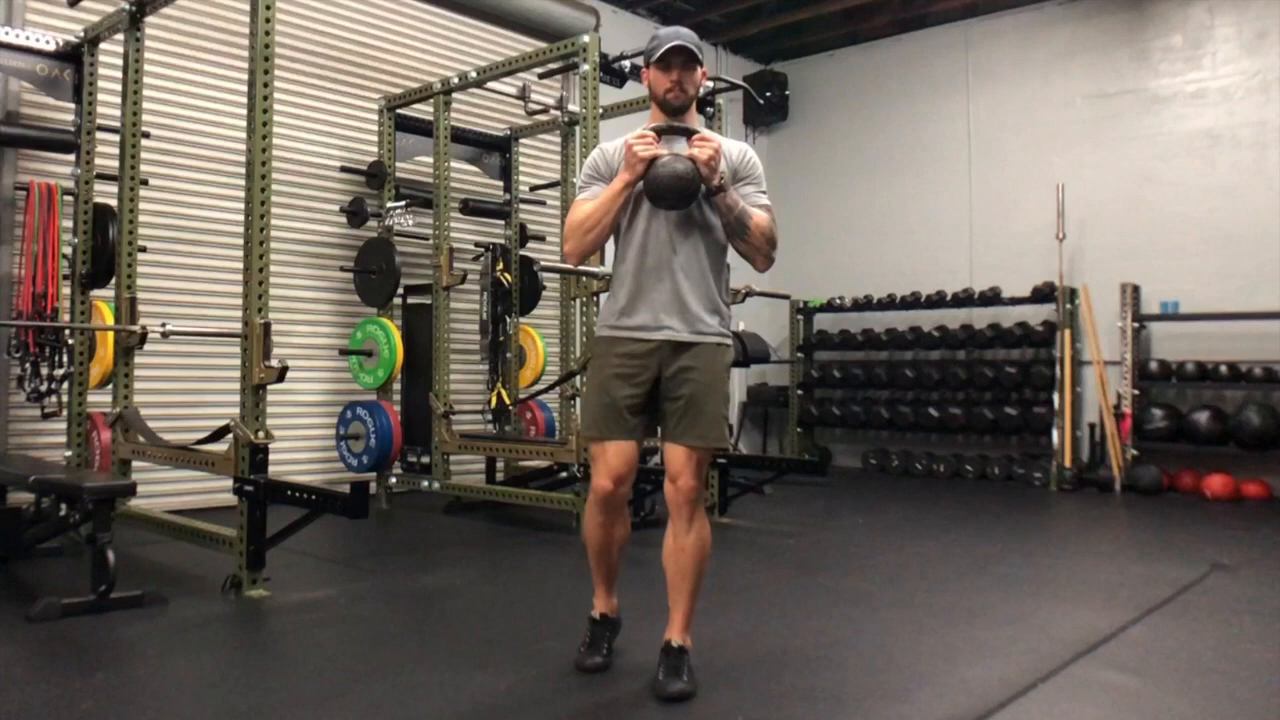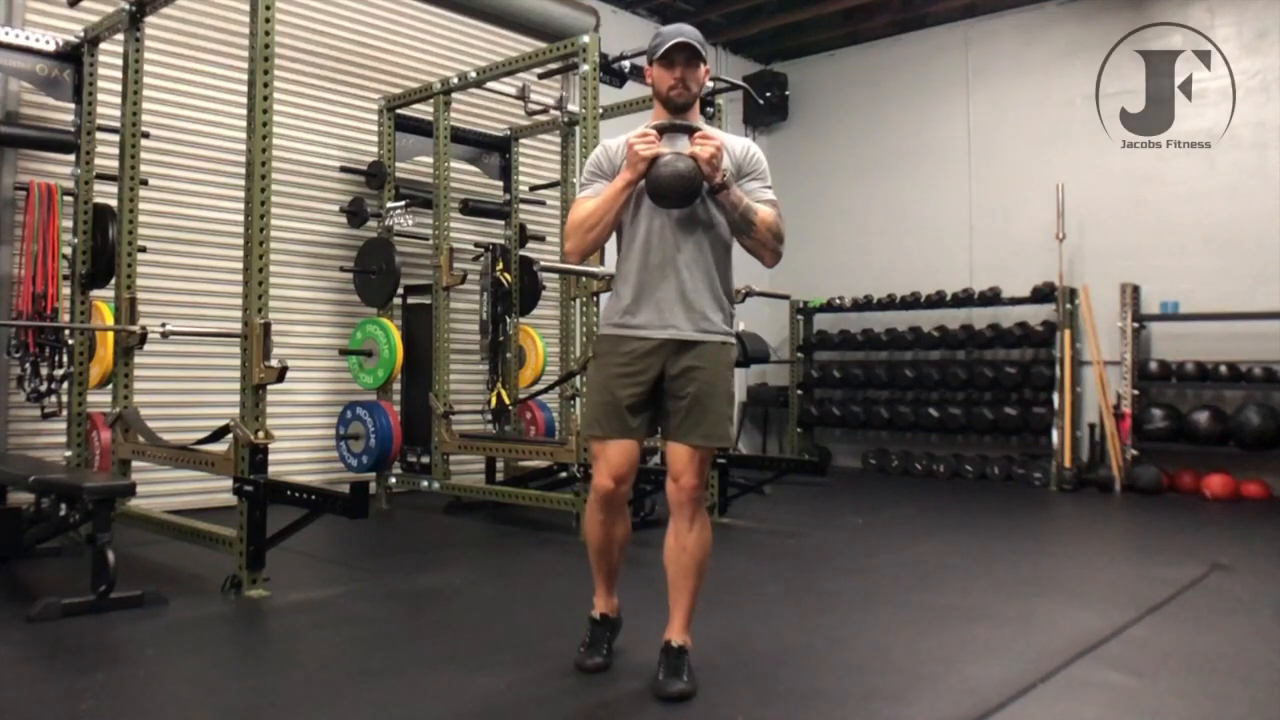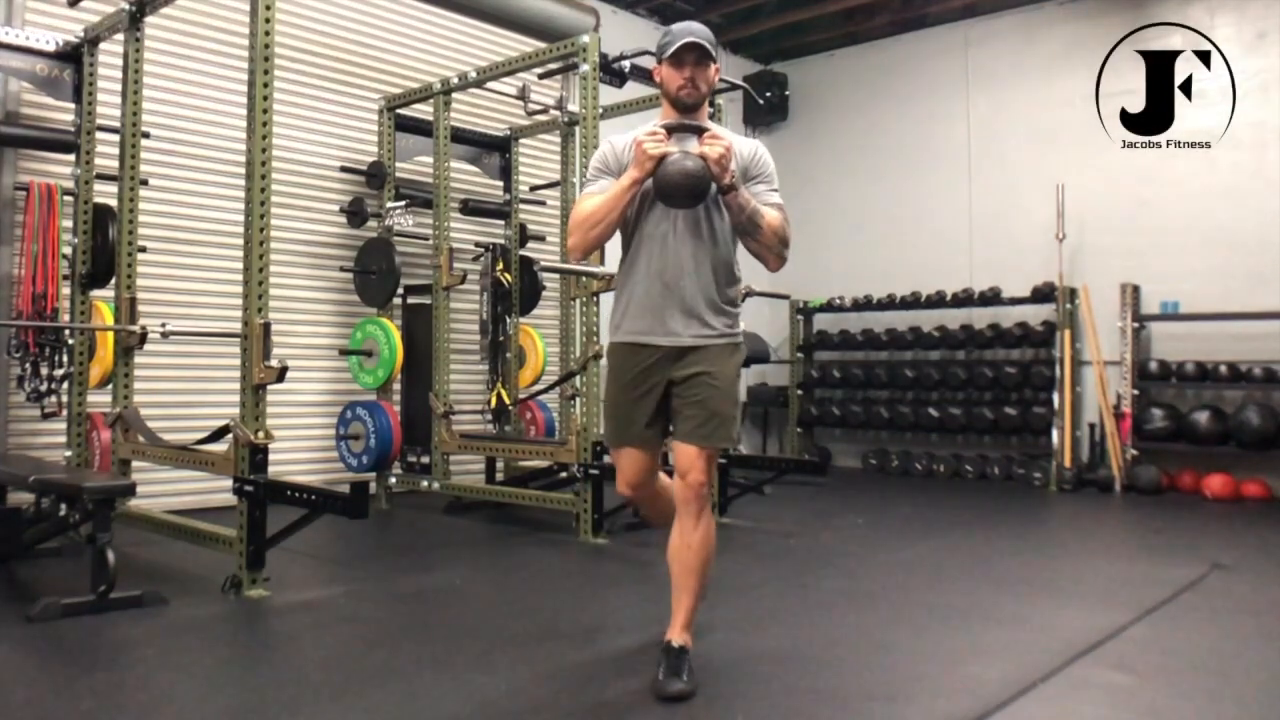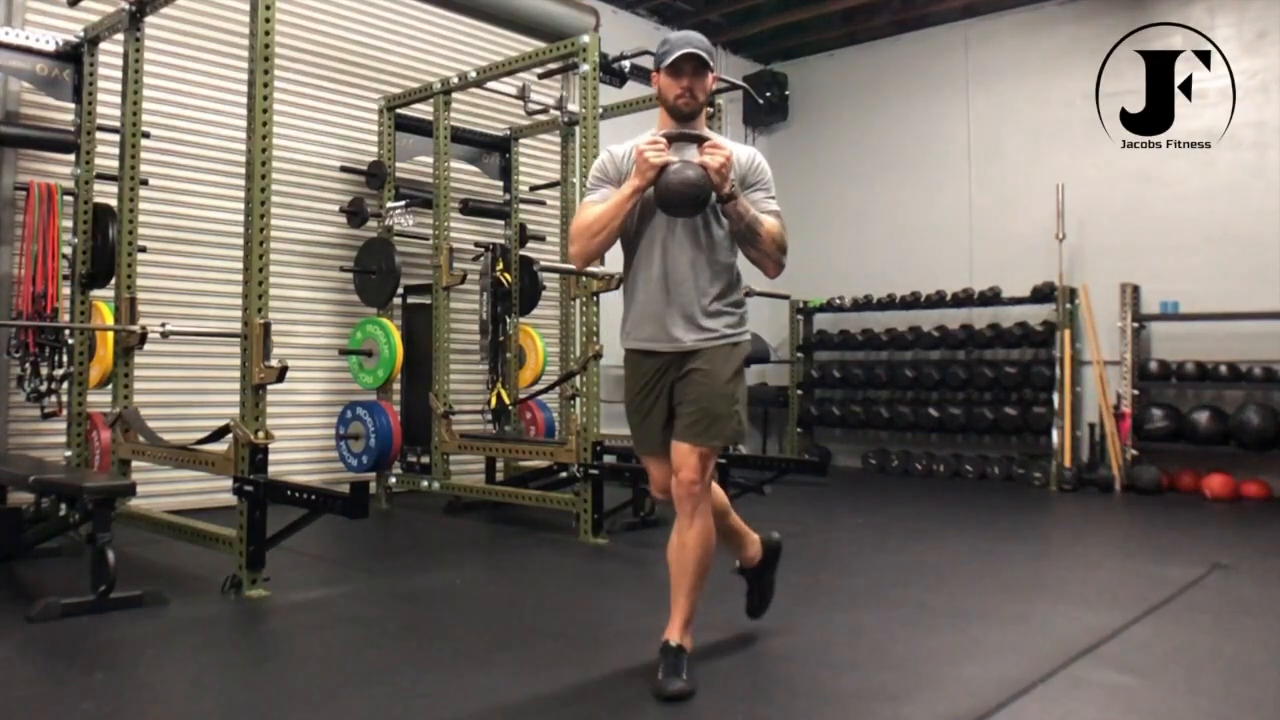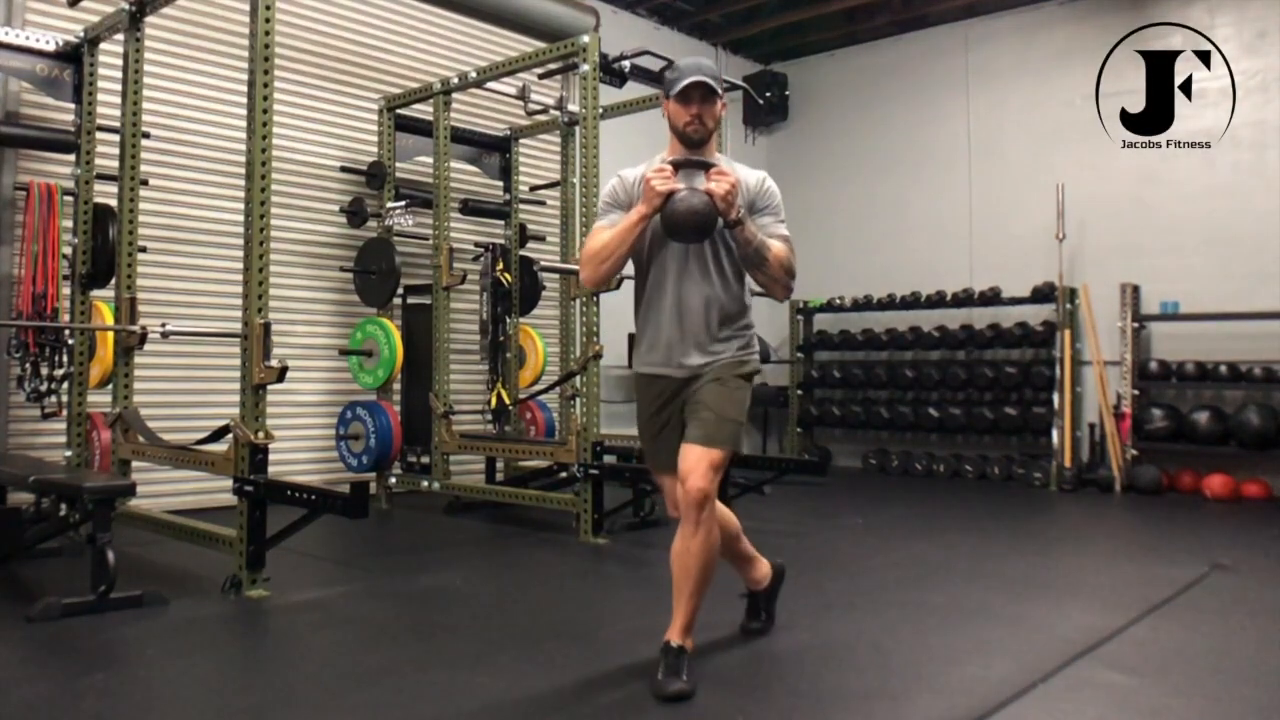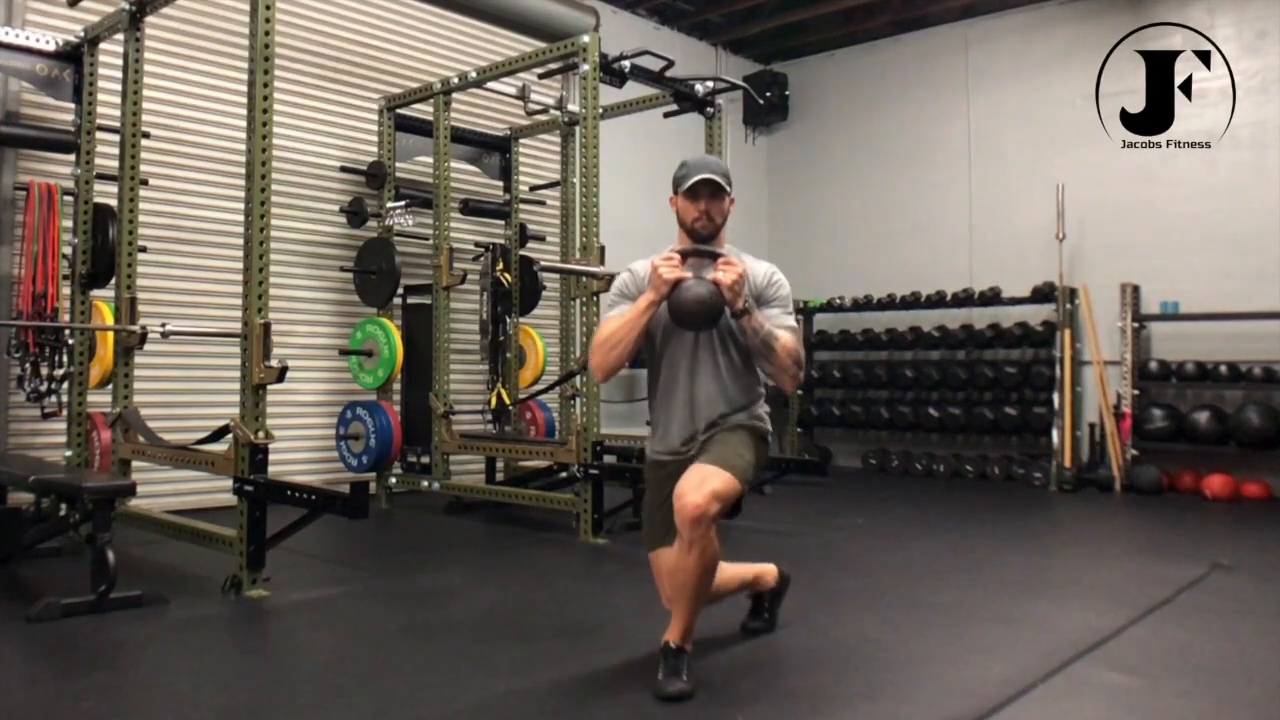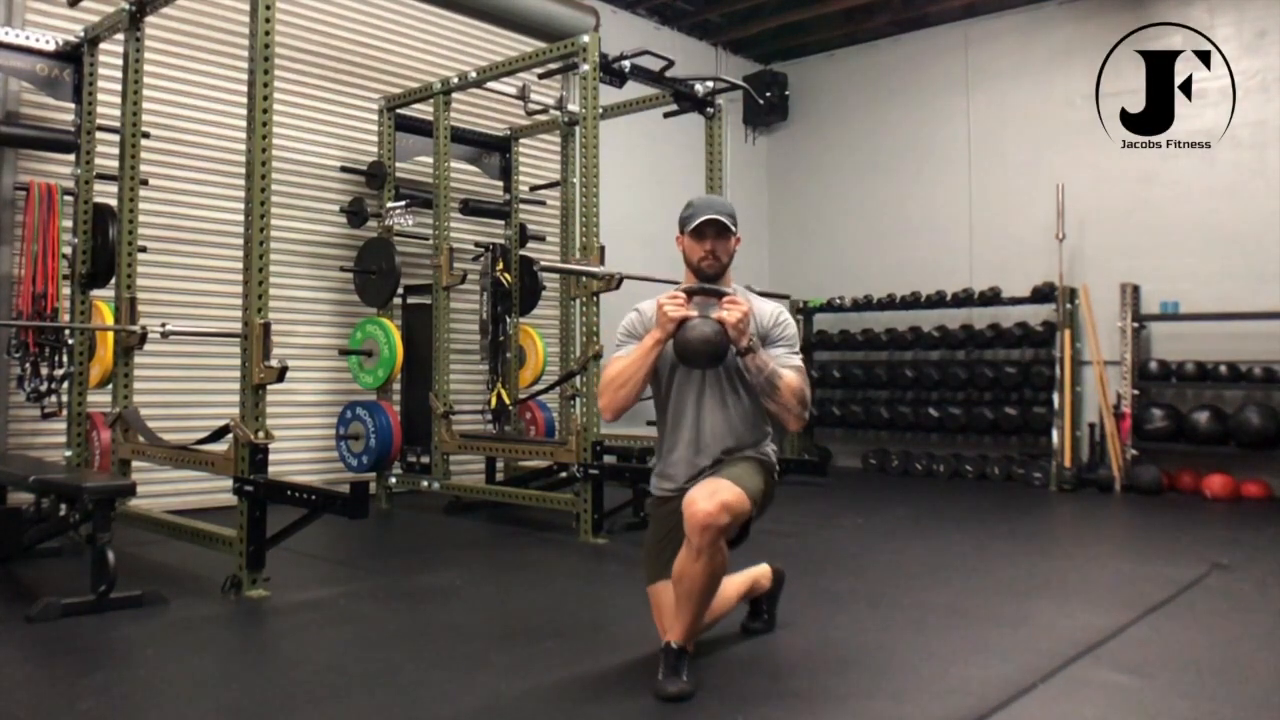
dt=0.4s
person 1, frame 1
left shoulder: (735, 156)
right shoulder: (610, 155)
left elbow: (764, 253)
right elbow: (574, 248)
left wrist: (715, 185)
right wrist: (629, 178)
left hip: (698, 342)
right hip: (623, 338)
left knee: (685, 492)
right knee: (609, 483)
left ankle: (677, 642)
right ankle: (604, 611)
person 1, frame 2
left shoulder: (739, 153)
right shoulder: (612, 153)
left elbow: (771, 249)
right elbow: (575, 247)
left wrist: (718, 182)
right wrist: (629, 176)
left hip: (703, 341)
right hip: (626, 336)
left knee: (686, 491)
right knee: (610, 482)
left ankle: (677, 643)
right ankle: (604, 612)
person 1, frame 3
left shoulder: (746, 154)
right shoulder: (619, 149)
left elbow: (776, 253)
right elbow: (578, 243)
left wrist: (727, 182)
right wrist: (637, 174)
left hip: (707, 342)
right hip: (636, 339)
left knee: (693, 485)
right knee: (634, 482)
left ankle: (677, 642)
right ankle: (690, 541)
person 1, frame 4
left shoulder: (743, 160)
right shoulder: (619, 158)
left elbow: (774, 261)
right elbow: (580, 251)
left wrist: (727, 193)
right wrist: (637, 184)
left hip: (712, 342)
right hip: (646, 343)
left knee: (689, 484)
right knee: (666, 486)
left ankle: (676, 643)
right ankle: (754, 551)
person 1, frame 5
left shoulder: (753, 185)
right shoulder: (629, 184)
left elbow: (783, 286)
right elbow: (590, 275)
left wrist: (734, 217)
right wrist: (645, 208)
left hip: (722, 361)
right hip: (656, 366)
left knee: (695, 489)
right knee: (686, 507)
left ankle: (677, 642)
right ankle: (761, 575)
person 1, frame 6
left shoulder: (763, 278)
right shoulder: (639, 278)
left elbow: (791, 377)
right elbow: (600, 367)
left wrist: (741, 306)
right wrist: (653, 295)
left hip: (735, 430)
right hip: (669, 446)
left knee: (693, 505)
right knee: (683, 592)
left ankle: (676, 647)
right ankle: (766, 578)
person 1, frame 7
left shoulder: (770, 318)
right shoulder: (646, 317)
left elbow: (796, 416)
right elbow: (608, 406)
left wrist: (745, 344)
right wrist: (660, 335)
left hip: (744, 465)
right hip: (672, 483)
left knee: (704, 512)
right knee: (683, 612)
left ankle: (676, 650)
right ankle: (761, 579)
